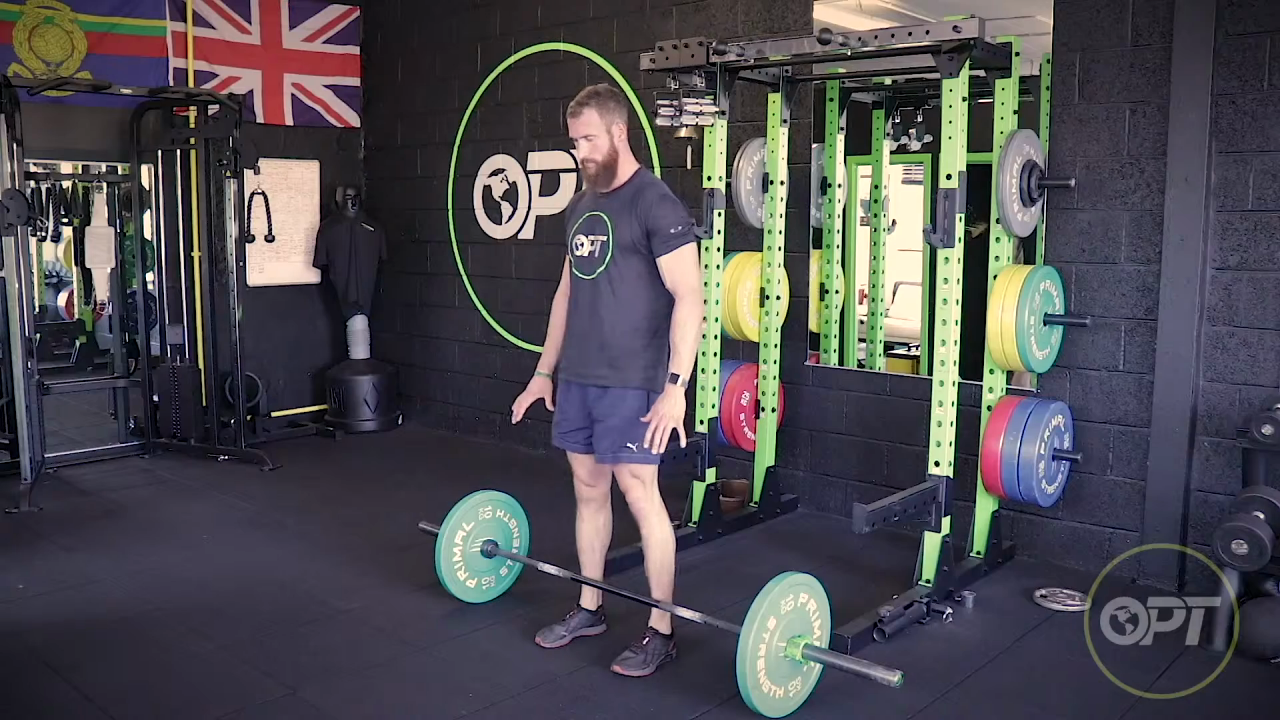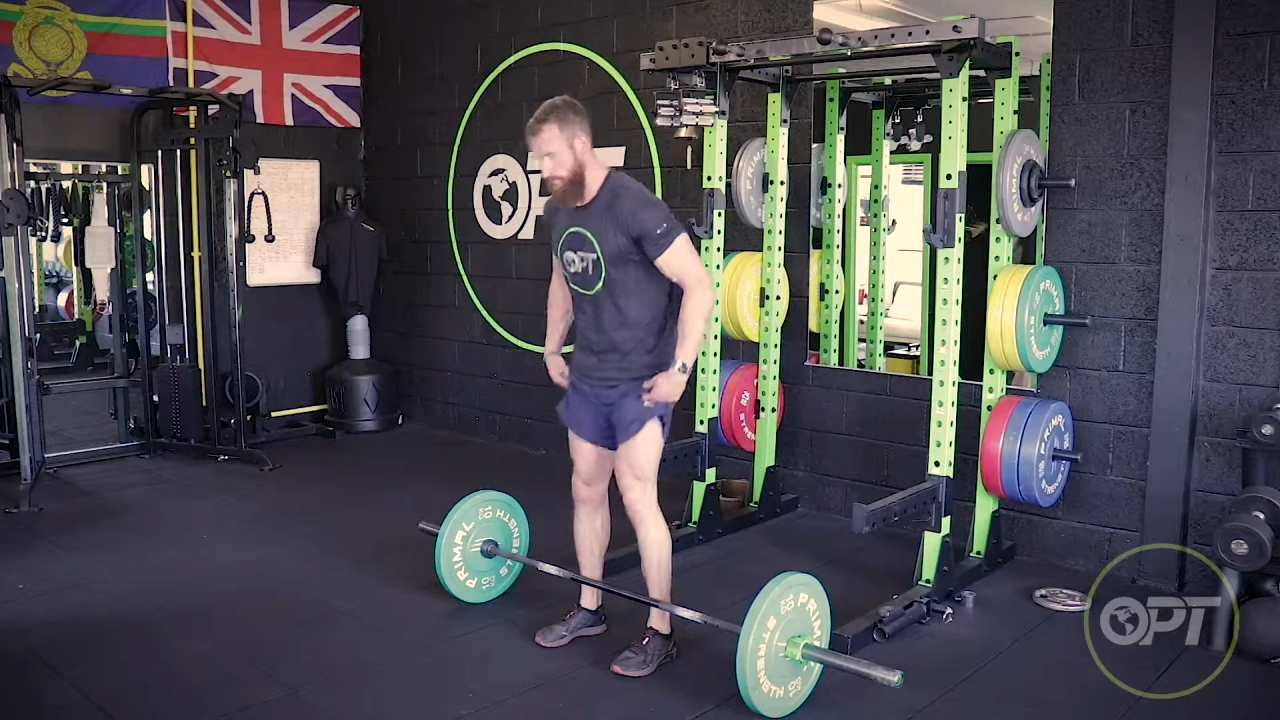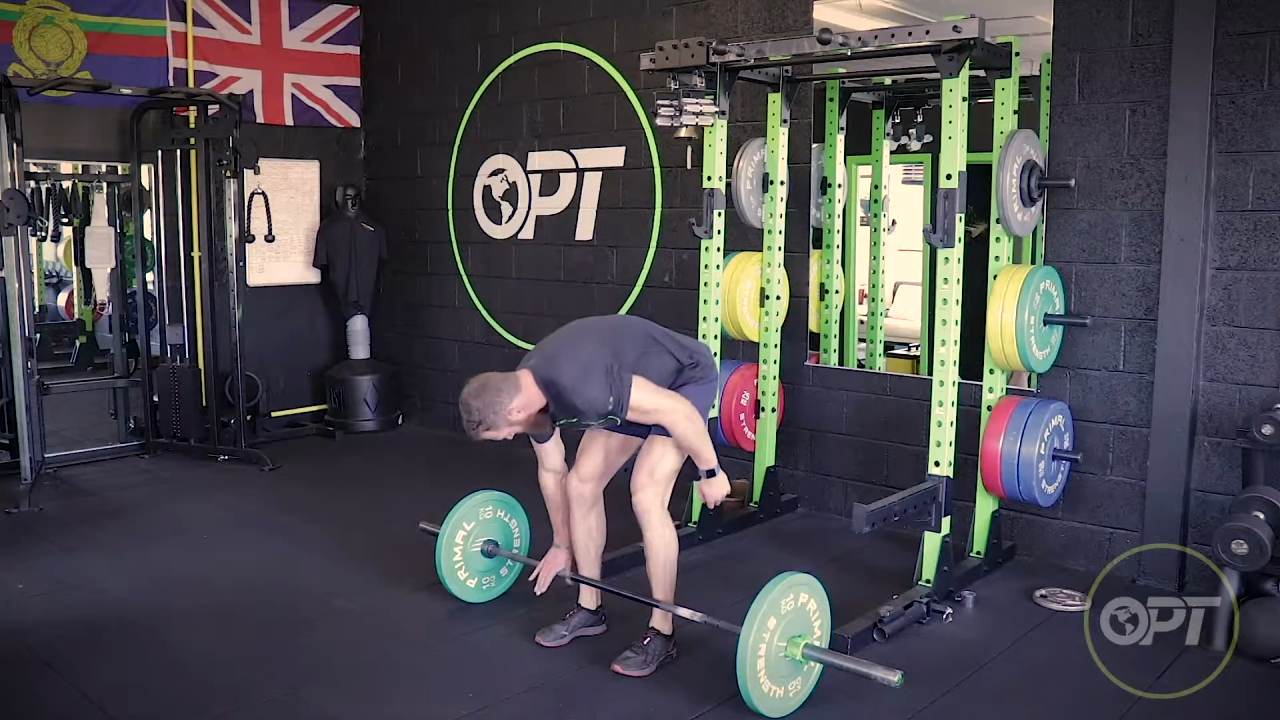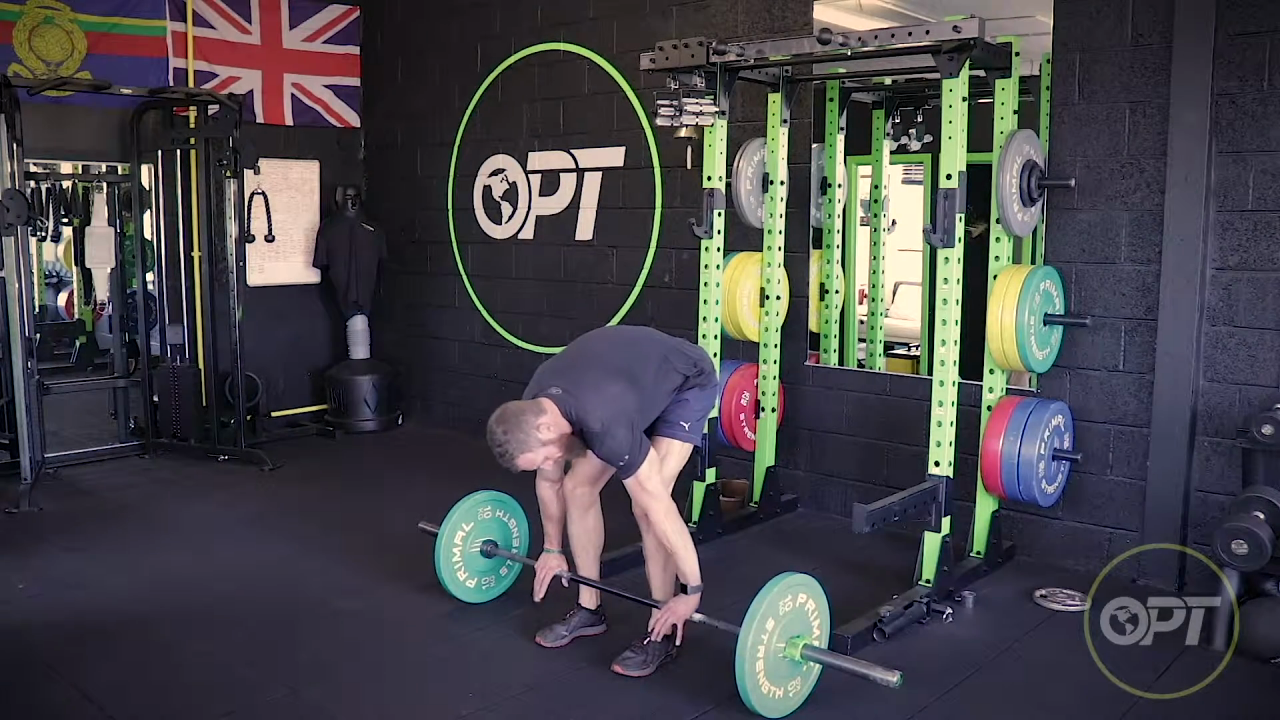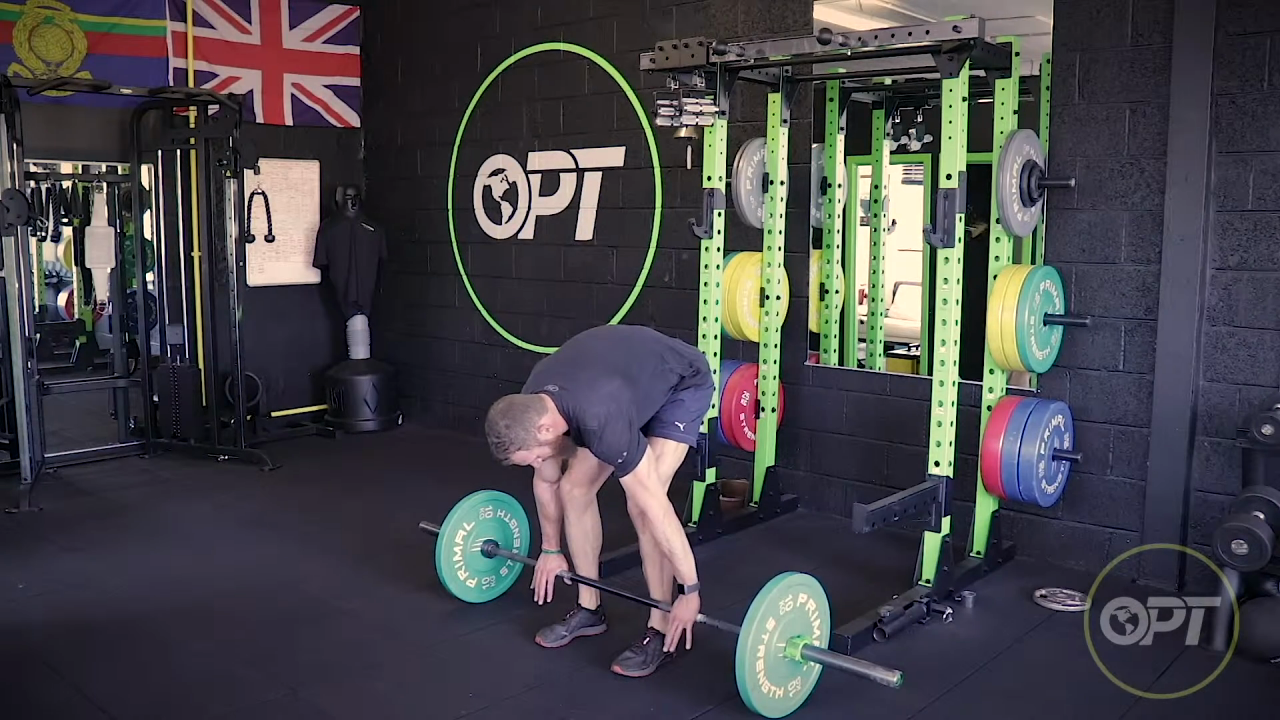
dt=1s
person 1, frame 1
left shoulder: (656, 204)
right shoulder: (581, 205)
left elbow: (689, 299)
left wrist: (675, 386)
right wrist: (544, 371)
left hip: (630, 384)
right hip: (578, 377)
left knee: (639, 495)
right knee: (587, 490)
left ankle: (660, 630)
right ankle: (589, 607)
person 1, frame 2
left shoulder: (635, 208)
right shoulder: (557, 212)
left elbow: (700, 287)
left wrist: (680, 369)
right wrist: (553, 348)
left hip: (642, 379)
right hip: (589, 376)
left knee: (637, 497)
right knee: (585, 490)
left ankle: (660, 630)
right ankle: (589, 607)
person 1, frame 3
left shoulder: (581, 387)
right shoulder: (528, 393)
left elbow: (676, 411)
right elbow: (552, 471)
left wrist: (710, 474)
right wrist: (561, 545)
left hip: (684, 380)
right hip: (632, 383)
left knee: (646, 496)
right knee: (581, 484)
left ankle: (661, 632)
right ankle: (589, 609)
person 1, frame 4
left shoulder: (604, 423)
right shoulder: (533, 411)
left elbow: (660, 511)
right elbow: (550, 483)
left wrist: (691, 590)
right wrist: (552, 549)
left hip: (687, 384)
right hip: (635, 375)
left knee: (645, 503)
right knee: (577, 486)
left ankle: (662, 632)
right ankle: (589, 608)
person 1, frame 5
left shoulder: (600, 420)
right shoulder: (530, 408)
left elbow: (656, 510)
right elbow: (546, 482)
left wrist: (690, 591)
right wrist: (550, 549)
left hip: (682, 385)
right hip: (631, 375)
left knee: (640, 505)
right knee: (574, 488)
left ankle: (661, 630)
right ankle: (589, 609)
